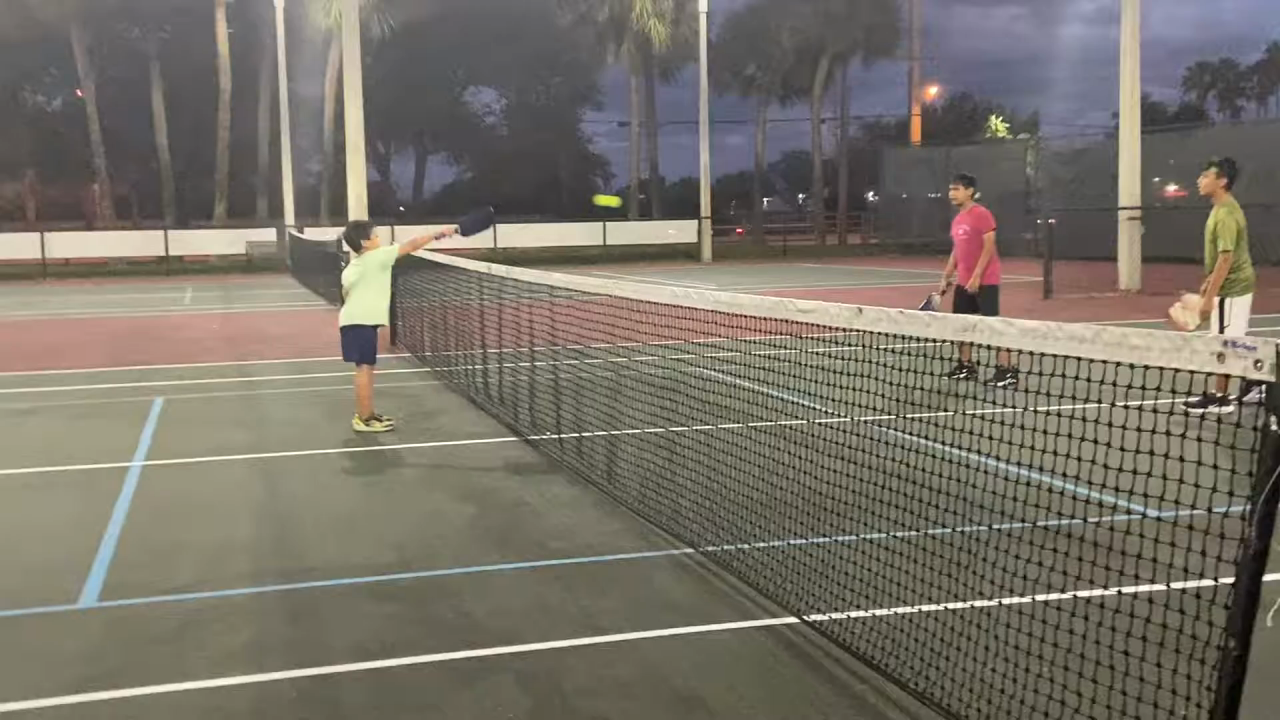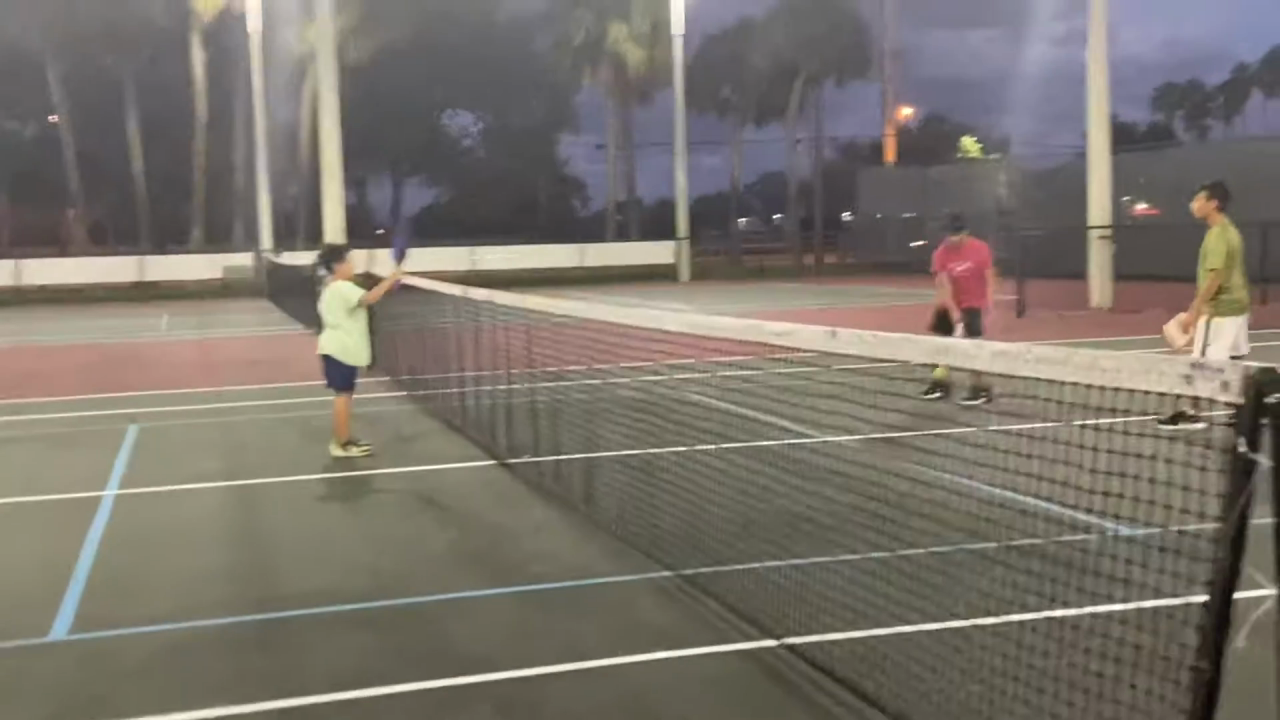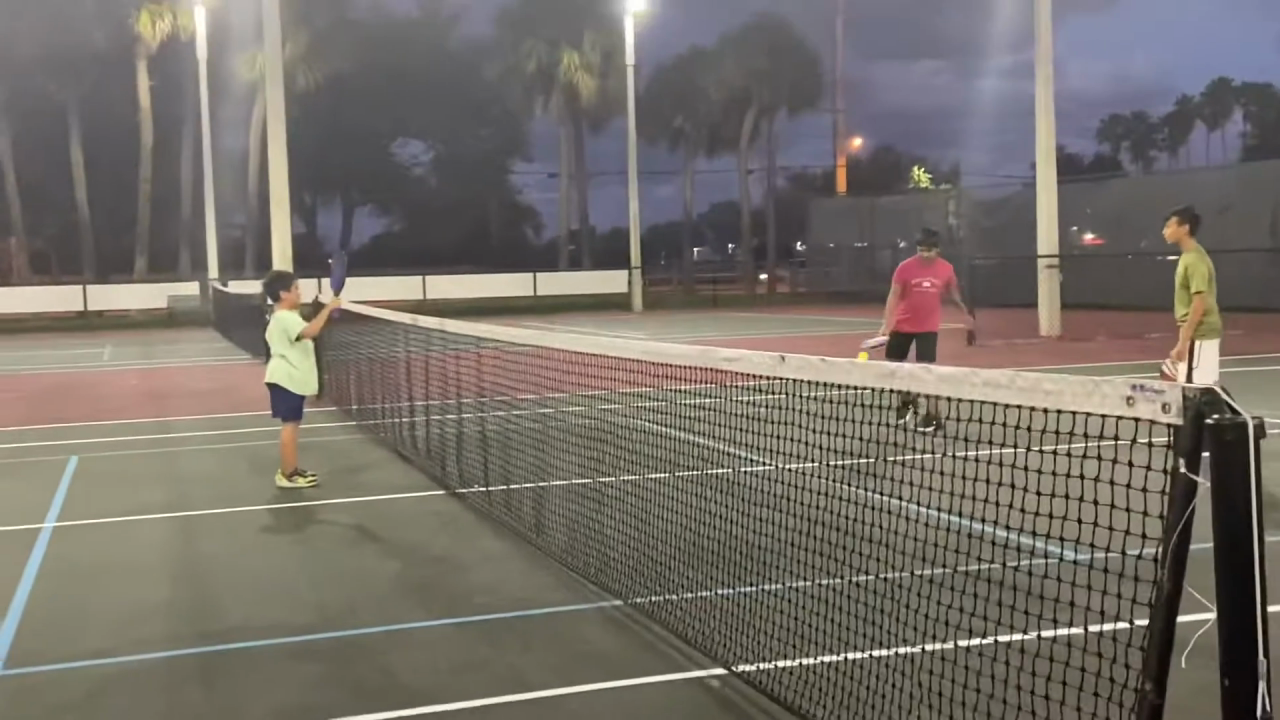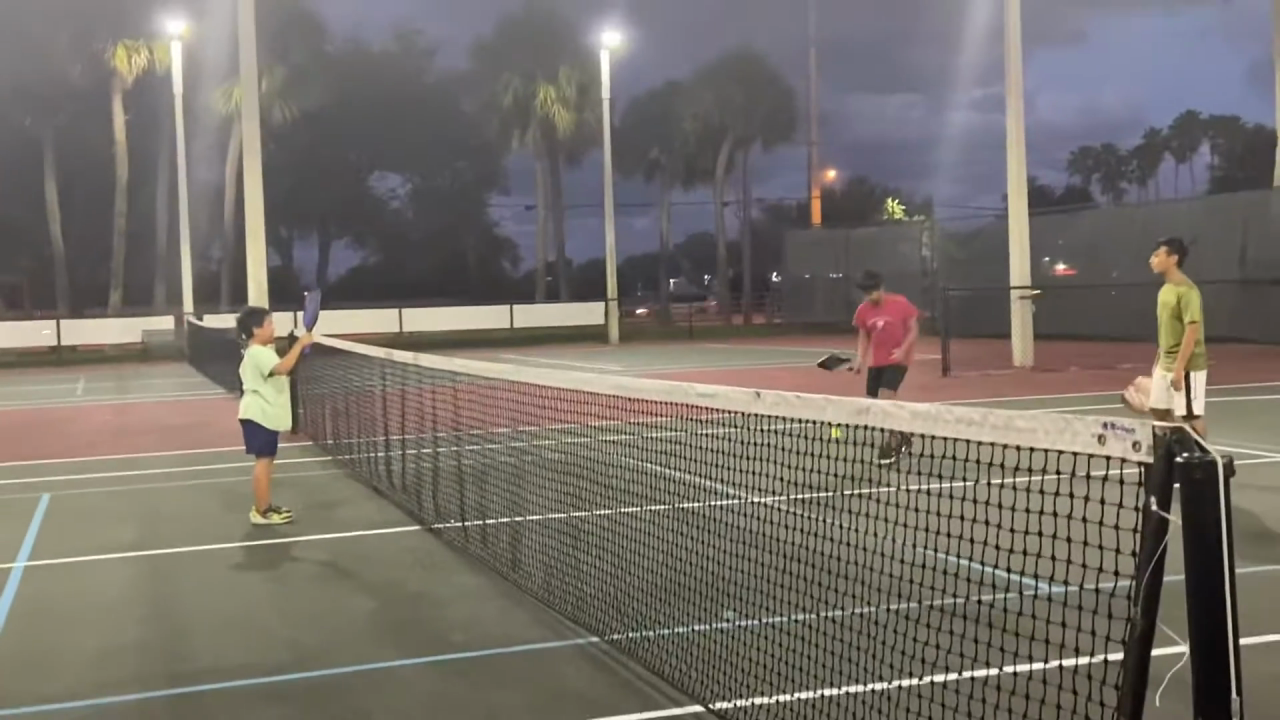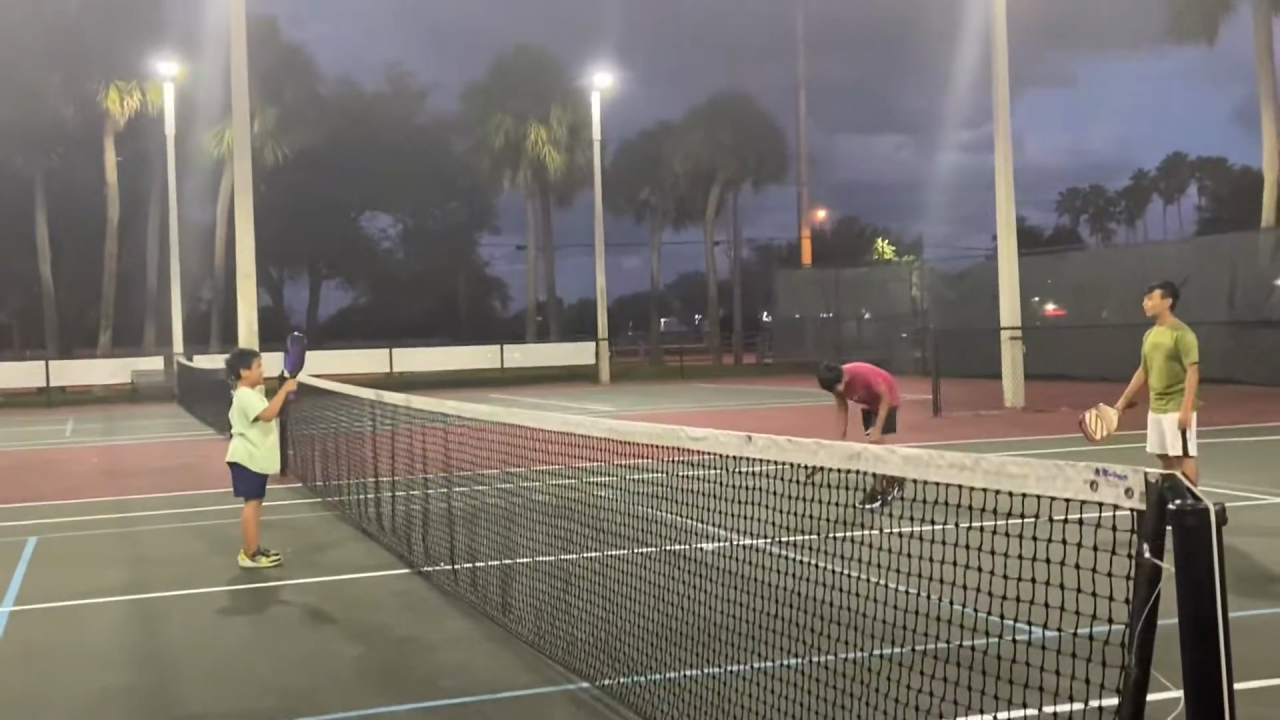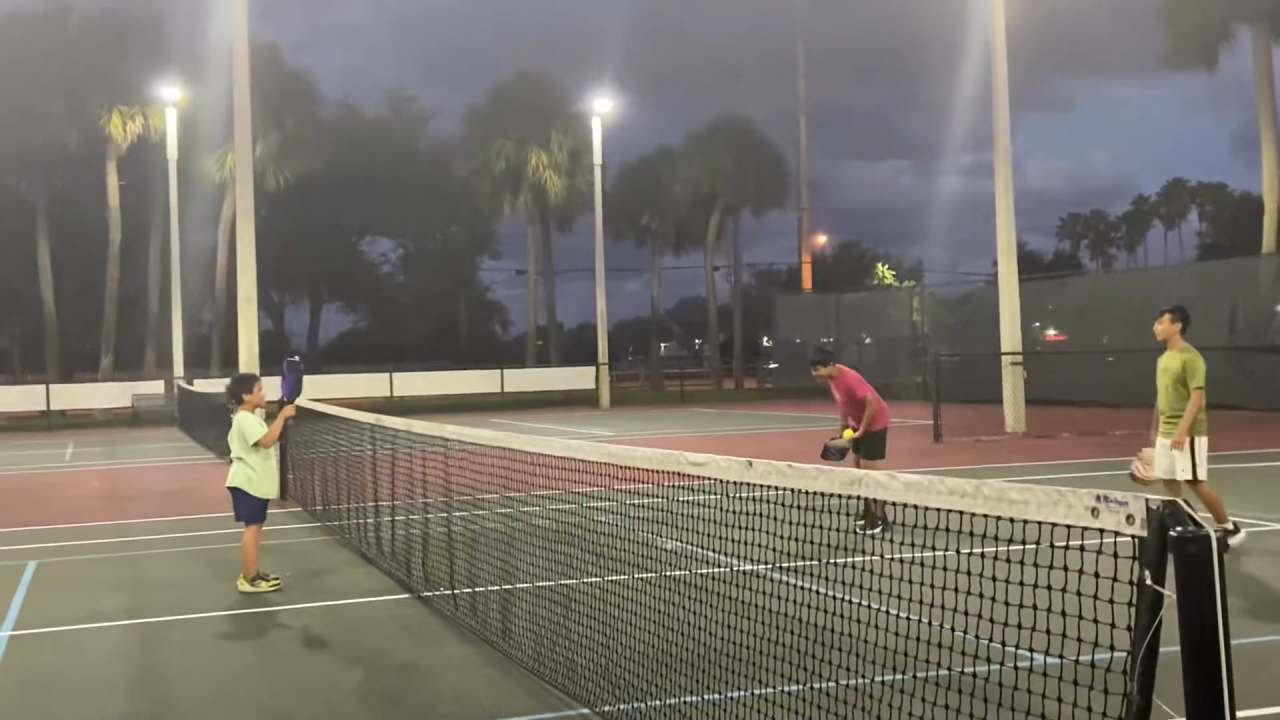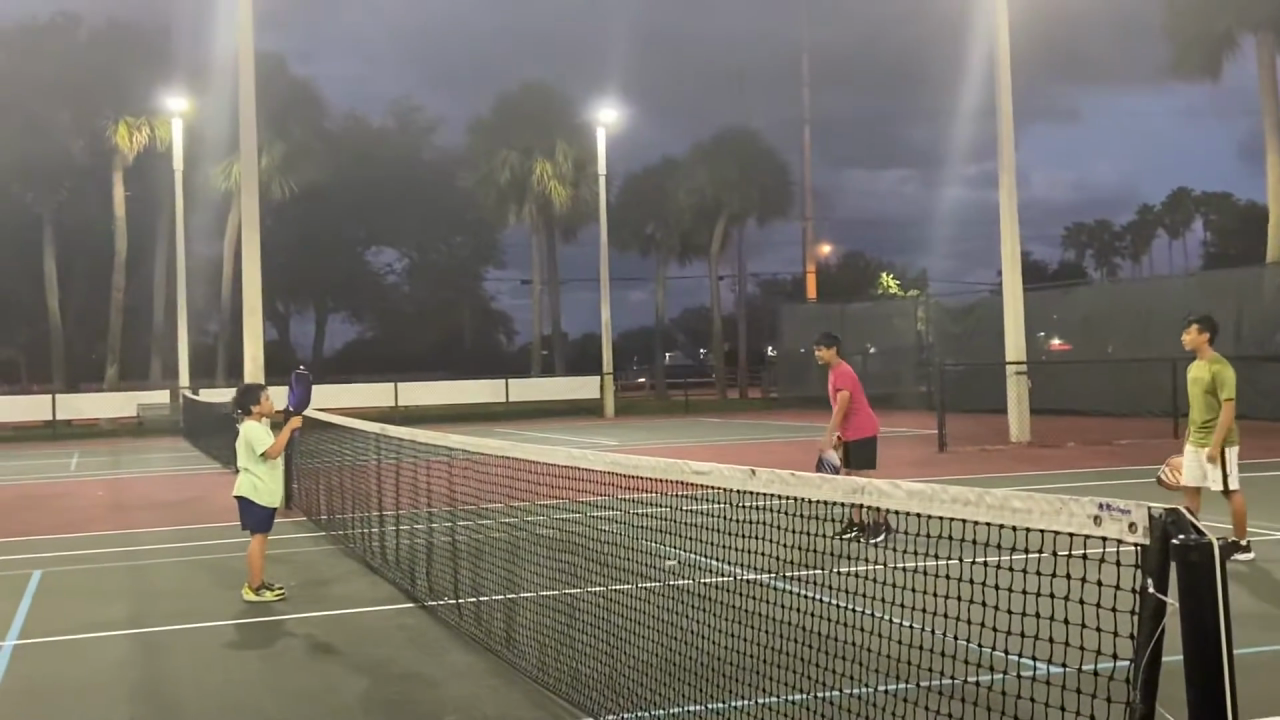
dt=0.4s
person 1, frame 1
left shoulder: (1225, 215)
right shoulder: (1223, 209)
left elbow: (1225, 258)
left wrist: (1209, 298)
right wrist: (1207, 283)
left hip: (1231, 287)
right hip: (1239, 284)
left ankle: (1219, 398)
right ankle: (1252, 382)
person 1, frame 2
left shoulder: (1217, 235)
right shoulder: (1228, 230)
left elbow: (1213, 278)
left wrist: (1193, 313)
right wrist: (1200, 310)
left hip: (1222, 309)
right hip: (1236, 304)
left knee: (1202, 360)
right knee: (1236, 359)
left ankle: (1191, 414)
person 1, frame 3
left shoulder: (1195, 260)
right shoulder: (1188, 258)
left elbow: (1199, 303)
left wrist: (1183, 341)
right wrist: (1185, 338)
left hip: (1199, 334)
right hip: (1197, 334)
left knee: (1193, 386)
right knee: (1203, 386)
person 1, frame 4
left shoulder: (1187, 291)
right shoulder: (1164, 291)
left elbow: (1192, 331)
left wrist: (1179, 368)
right wrist: (1157, 363)
left hip: (1187, 367)
right hip: (1165, 365)
left knee: (1191, 416)
right knee: (1159, 410)
person 1, frame 5
left shoulder: (1182, 334)
right shoulder: (1150, 335)
left elbow: (1192, 372)
right elbow: (1143, 371)
left wrist: (1186, 409)
right wrist: (1123, 401)
left hip: (1178, 408)
right hip: (1156, 408)
left knee: (1184, 457)
right knee: (1166, 457)
person 1, frame 6
left shoulder: (1191, 358)
right shoulder: (1163, 359)
left elbow: (1197, 396)
left wrist: (1182, 430)
right wrist: (1156, 432)
left hip: (1189, 433)
right hip: (1166, 433)
left knee: (1197, 483)
right knee: (1170, 482)
left ankle: (1229, 528)
person 1, frame 7
left shoulder: (1220, 368)
right shoulder: (1192, 368)
left elbow: (1228, 408)
left wrist: (1216, 443)
right wrist: (1189, 438)
left hip: (1218, 443)
right hip: (1195, 442)
left knee: (1231, 491)
right knee: (1189, 488)
left ankle: (1242, 545)
person 2, frame 1
left shoulder: (351, 267)
right shoulder: (377, 257)
left elbow: (346, 293)
right elbow: (409, 246)
right wrist: (439, 235)
left hip: (354, 321)
right hip: (362, 322)
left knee: (365, 368)
right knee: (365, 368)
left ankle: (365, 413)
right ankle: (364, 418)
person 2, frame 2
left shoulder: (331, 289)
right shoulder: (343, 288)
right elbow: (370, 298)
right wrist: (391, 279)
left hip: (340, 348)
right hip: (341, 350)
left knee: (344, 394)
right knee: (343, 395)
left ankle: (344, 439)
right ankle: (342, 443)
person 2, frame 3
left shoulder: (283, 317)
right shoulder: (285, 317)
right elbow: (310, 332)
right wrist: (328, 309)
left hip: (290, 378)
right hip: (286, 379)
left knee: (292, 424)
right knee: (290, 424)
left ankle: (291, 469)
right ankle: (287, 474)
person 2, frame 4
left shoulder: (259, 352)
right shoulder: (258, 353)
left elbow: (278, 371)
right elbow: (282, 368)
right wrist: (299, 345)
left hip: (264, 414)
right hip: (259, 415)
left knee: (266, 460)
right knee: (263, 460)
left ankle: (265, 506)
right ankle: (261, 511)
person 2, frame 5
left shoulder: (250, 394)
right shoulder: (246, 395)
left elbow: (266, 415)
right elbow: (267, 414)
right wrist: (284, 391)
left hip: (254, 457)
right hip: (248, 458)
left knee: (255, 503)
right knee: (252, 503)
left ankle: (253, 548)
right ankle: (250, 554)
person 2, frame 6
left shoulder: (249, 417)
right shoulder: (246, 419)
left elbow: (265, 441)
right elbow: (267, 441)
right wrist: (281, 416)
left hip: (255, 481)
right hip: (248, 483)
left knee: (255, 527)
right knee: (253, 527)
left ankle: (252, 573)
right ankle: (249, 579)
person 2, frame 7
left shoulder: (257, 426)
right shoulder: (253, 428)
left elbow: (271, 451)
right elbow: (273, 452)
right wrist: (288, 428)
left hip: (261, 491)
right hip: (255, 492)
left knee: (261, 536)
right knee: (258, 537)
left ankle: (257, 583)
right ankle: (255, 588)
person 3, frame 1
left shoulder: (982, 214)
right shoulder: (957, 219)
left elbow: (989, 246)
left wrist: (976, 276)
right wrist: (946, 277)
left hip: (985, 280)
right hip: (964, 281)
left ankle: (1007, 371)
right ankle: (966, 365)
person 3, frame 2
left shoulder: (980, 249)
right shoulder: (941, 253)
left elbow: (989, 280)
right elbow: (944, 284)
left wrist: (989, 308)
right wrist: (953, 310)
left hip: (973, 304)
right hip: (948, 306)
left ankle: (982, 388)
right ankle: (941, 384)
person 3, frame 3
left shoulder: (946, 269)
right shoulder: (905, 267)
left elbow: (953, 293)
right elbow: (894, 297)
left wrist: (965, 313)
right wrist: (886, 324)
left hip: (928, 327)
right hip: (901, 326)
right knee: (893, 364)
left ankle: (932, 415)
right ankle: (906, 401)
person 3, frame 4
left shoulder: (900, 303)
right shoulder: (862, 310)
left elbow: (913, 329)
right elbow: (864, 337)
left wrist: (902, 350)
right wrist: (859, 360)
left hip: (898, 359)
right hip: (876, 362)
left knee: (885, 399)
left ankle: (893, 445)
right ankle: (899, 438)
person 3, frame 5
left shoulder: (864, 374)
right shoulder: (835, 383)
left elbow: (885, 397)
right elbow: (842, 407)
left wrist: (878, 428)
right wrist: (842, 434)
left hip: (886, 398)
right hip: (868, 403)
left knee: (878, 442)
right knee: (874, 443)
left ankle: (878, 491)
right ankle: (892, 482)
person 3, frame 6
left shoulder: (850, 379)
right shoulder: (830, 377)
left elbow: (873, 405)
left wrist: (861, 430)
right wrist: (844, 422)
left hip: (875, 422)
right hip: (859, 423)
left knee: (869, 468)
right knee: (858, 465)
left ankle: (880, 517)
right ankle: (871, 507)
person 3, frame 7
left shoulder: (843, 373)
right shoulder: (832, 371)
left elbow: (842, 407)
left wrist: (828, 434)
right wrist: (839, 434)
left hip: (862, 433)
right hip: (849, 434)
left knee: (864, 478)
right knee: (849, 477)
left ankle: (882, 524)
right ankle: (856, 523)
